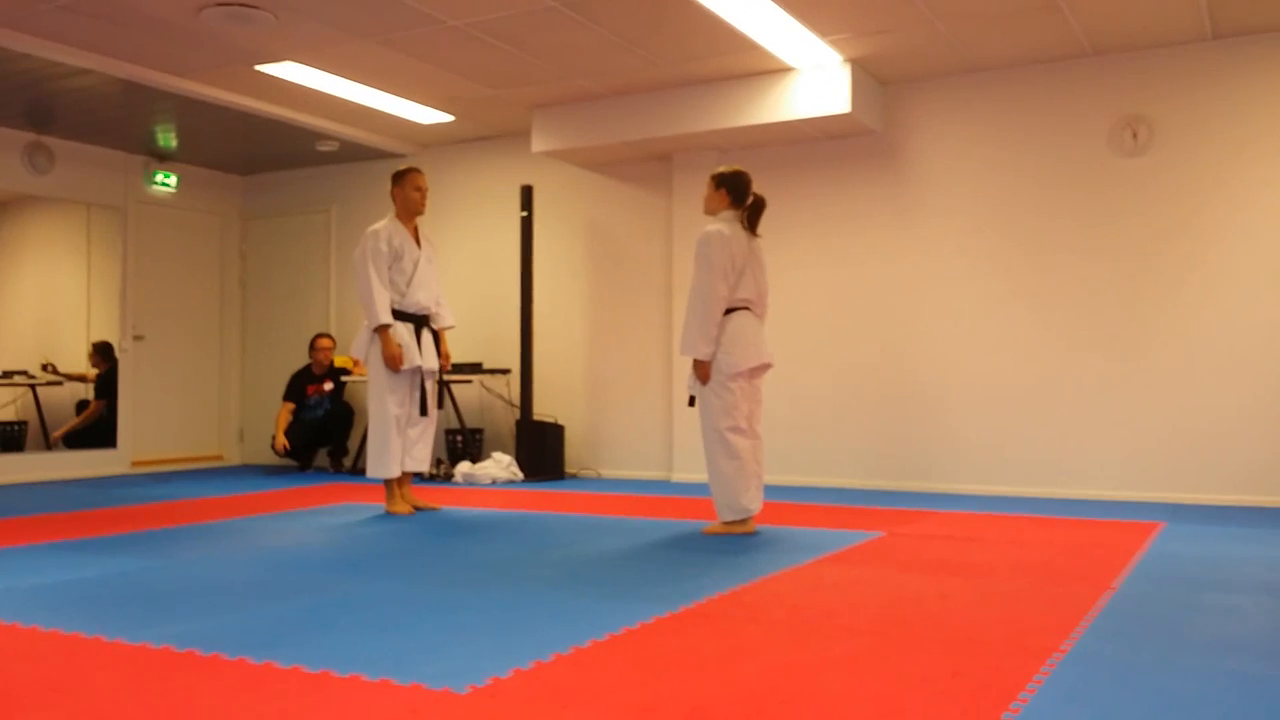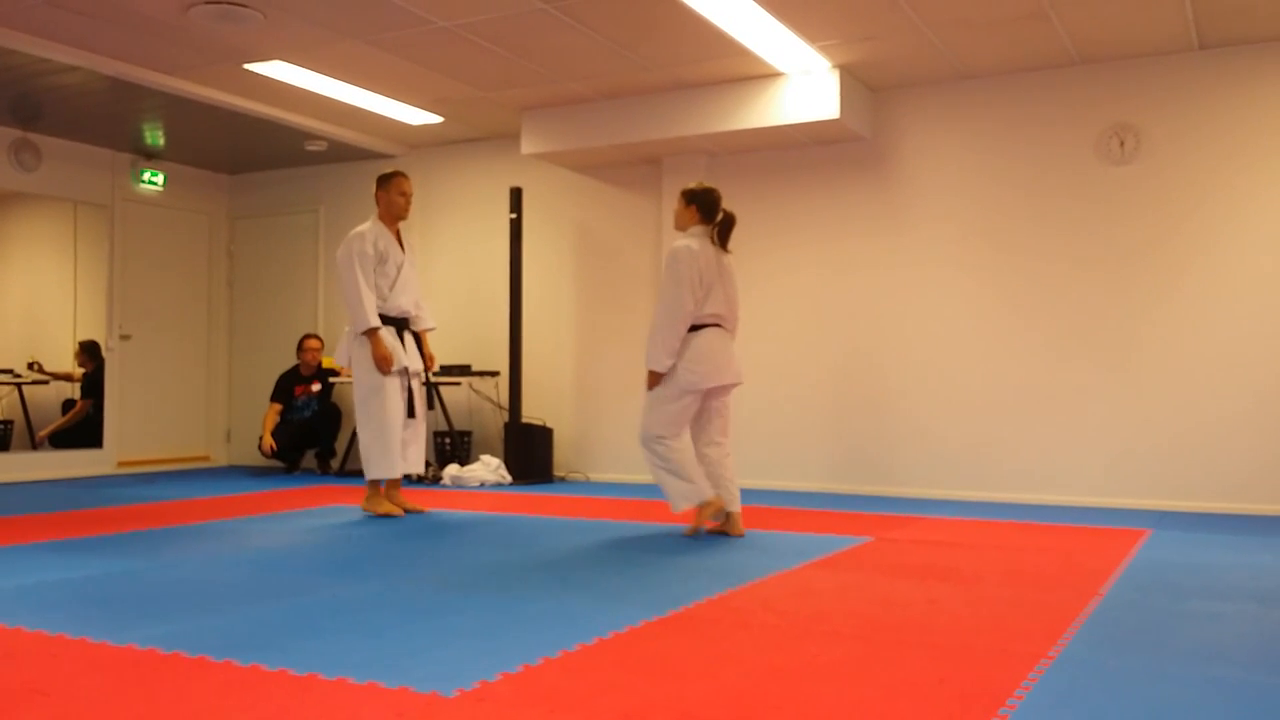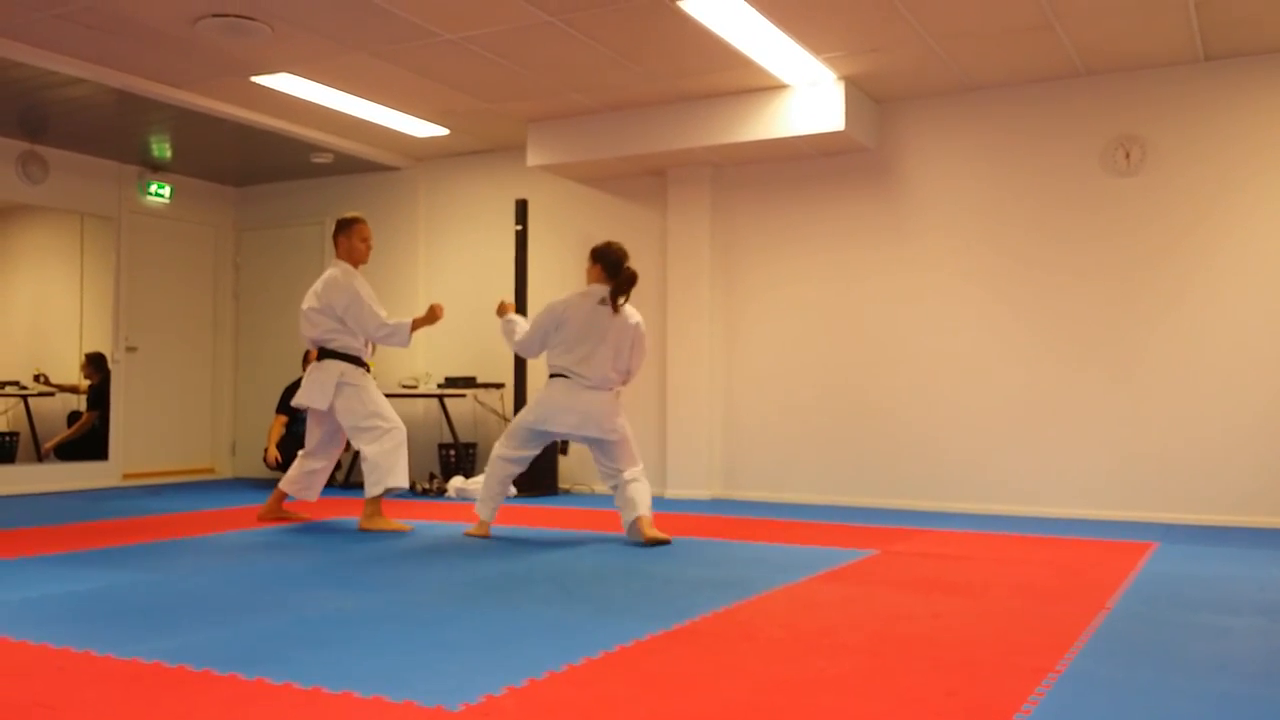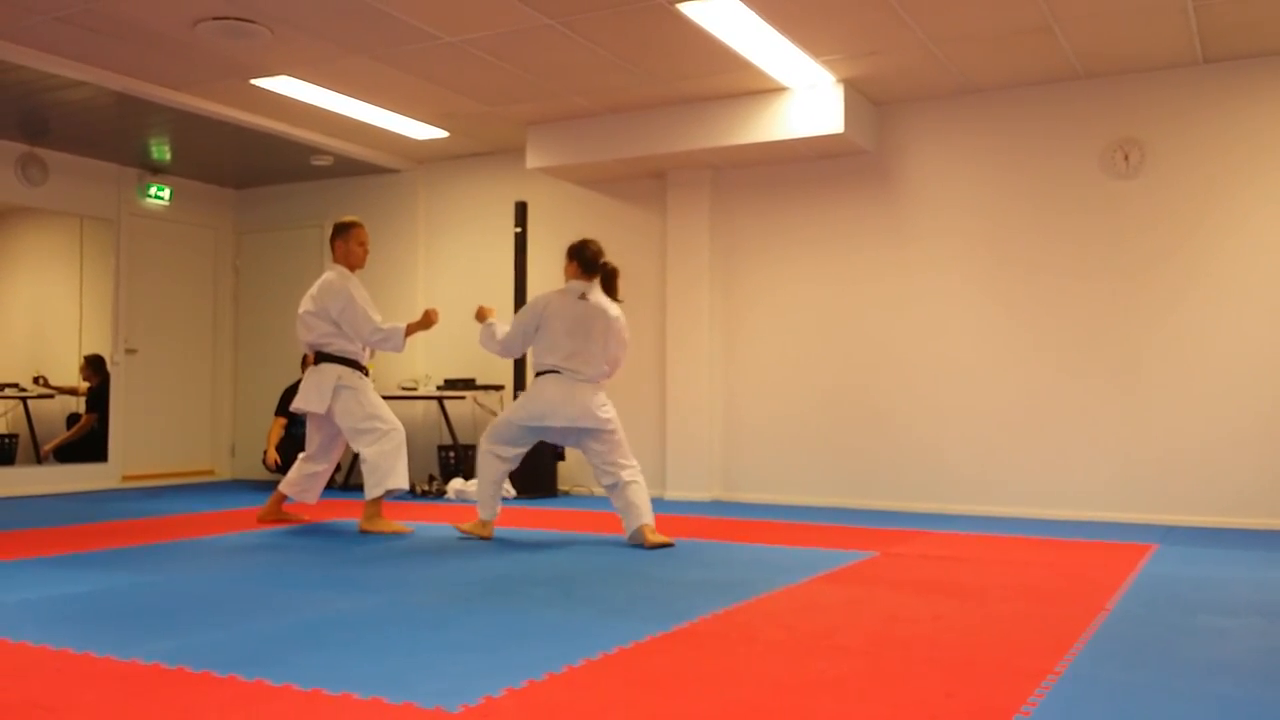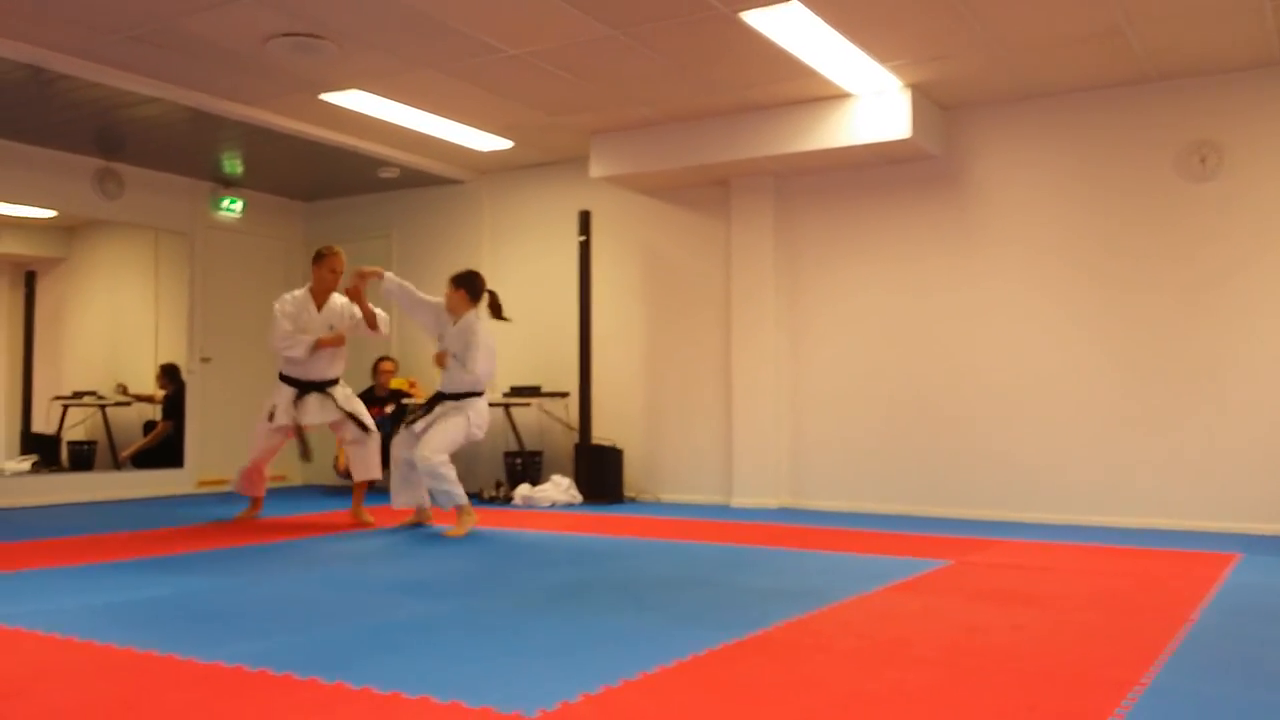
dt=0.7s
person 1, frame 1
left shoulder: (425, 243)
right shoulder: (379, 236)
right elbow: (374, 292)
left wrist: (441, 340)
right wrist: (387, 339)
left hip: (422, 335)
right hip: (394, 334)
left knee: (422, 413)
right knee: (390, 412)
left ankle: (406, 489)
right ankle: (392, 494)
person 1, frame 2
left shoulder: (404, 245)
right shoulder: (362, 238)
right elbow: (358, 295)
left wrist: (423, 343)
right wrist: (376, 341)
left hip: (400, 338)
right hip: (373, 337)
left knee: (409, 416)
right knee: (383, 414)
left ankle: (393, 493)
right ankle: (374, 495)
person 1, frame 3
left shoulder: (329, 282)
right shoulder: (346, 281)
right elbow: (377, 328)
right wrist: (423, 320)
left hip: (329, 373)
right hip: (343, 374)
left knee: (320, 448)
right knee: (386, 431)
left ankle: (273, 506)
right ankle: (372, 514)
person 1, frame 4
left shoulder: (326, 284)
right shoulder: (342, 285)
right elbow: (371, 332)
right wrist: (418, 326)
left hip: (327, 375)
right hip: (339, 377)
left knee: (318, 451)
right knee: (386, 434)
left ankle: (275, 506)
right ankle: (372, 516)
person 1, frame 5
left shoulder: (345, 306)
right shoulder: (288, 304)
left elbow: (378, 327)
right elbow: (284, 343)
left wrist: (362, 302)
right wrist: (324, 342)
left hip: (330, 392)
right hip: (291, 393)
left knee: (364, 435)
right knee: (260, 451)
left ankle: (358, 507)
right ankle: (254, 505)
person 2, frame 1
left shoulder: (714, 235)
right shoulder: (748, 238)
left elbow: (709, 297)
left wrist: (701, 352)
left hip: (725, 341)
right hip: (748, 339)
left knee: (725, 429)
right knee: (744, 429)
left ankle: (738, 514)
right ankle: (745, 511)
person 2, frame 2
left shoulder: (683, 250)
right shoulder: (720, 254)
left elbow: (674, 311)
left wrist: (658, 361)
left hip: (691, 352)
right hip: (719, 352)
left knee: (658, 432)
right knee: (713, 439)
left ankle: (704, 501)
right ankle: (728, 515)
person 2, frame 3
left shoulder: (565, 307)
right shoulder: (633, 319)
left elbow: (526, 346)
right elbow: (630, 371)
left wrist: (509, 318)
left hip: (558, 399)
right hip: (603, 406)
left knee: (506, 454)
right knee: (627, 472)
left ankle: (484, 521)
right ankle: (643, 524)
person 2, frame 4
left shoulder: (545, 304)
right shoulder: (612, 313)
left elbow: (508, 346)
right elbow: (613, 363)
left wrist: (489, 321)
left hip: (545, 396)
right hip: (590, 399)
left knee: (495, 446)
right knee: (622, 467)
left ankle: (484, 521)
right ankle: (645, 528)
person 2, frame 5
left shoulder: (476, 331)
right shoulder: (451, 320)
left elbow: (478, 377)
right elbow: (413, 299)
left wrist: (448, 362)
right wrist: (381, 276)
left hip: (465, 410)
right hip: (445, 404)
left knee: (427, 456)
right knee: (403, 446)
left ankle: (464, 513)
right ankle: (422, 511)
